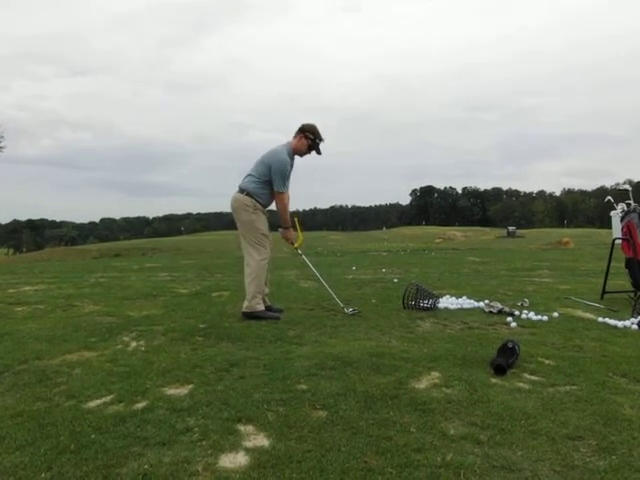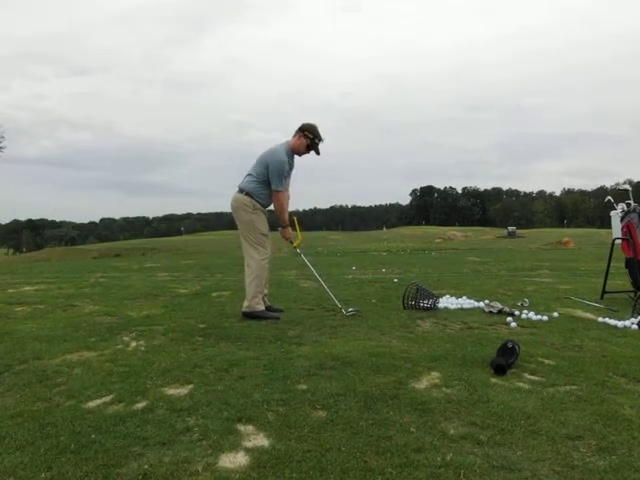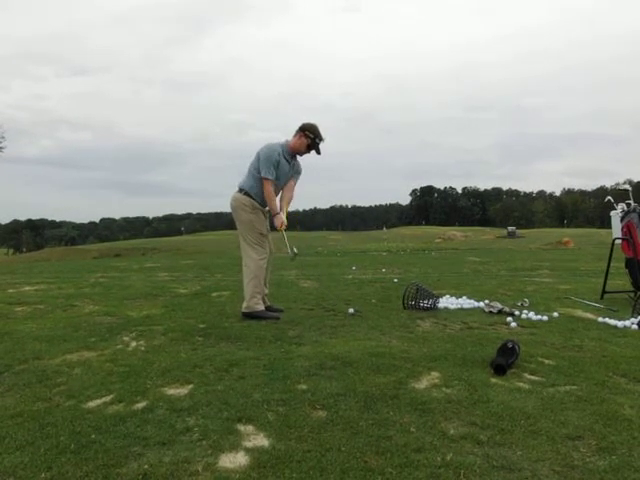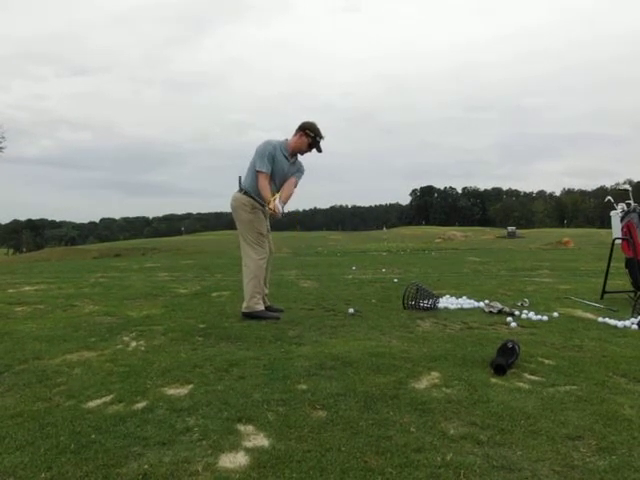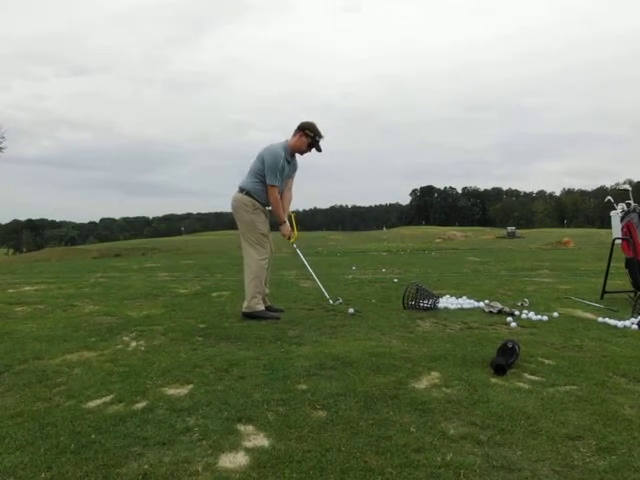
dt=0.3s
person 1, frame 1
left shoulder: (286, 156)
right shoulder: (281, 159)
left elbow: (284, 194)
right elbow: (280, 198)
left wrist: (285, 224)
right wrist: (287, 227)
left hip: (252, 204)
right hip: (248, 204)
left knee: (263, 252)
right knee: (258, 254)
left ankle: (260, 301)
right ankle: (252, 307)
person 1, frame 2
left shoulder: (288, 158)
right shoulder: (278, 157)
left elbow: (285, 193)
right elbow: (277, 197)
left wrist: (286, 222)
right wrist: (285, 226)
left hip: (253, 205)
right hip: (247, 204)
left knee: (263, 253)
right knee: (258, 254)
left ankle: (260, 301)
right ankle: (253, 306)
person 1, frame 3
left shoulder: (296, 167)
right shoulder: (272, 150)
left elbow: (288, 191)
right elbow: (267, 185)
left wrist: (283, 214)
right wrist: (276, 215)
left hip: (259, 206)
right hip: (246, 203)
left knee: (265, 253)
right knee: (256, 254)
left ankle: (260, 301)
right ankle: (252, 306)
person 1, frame 4
left shoulder: (298, 167)
right shoulder: (269, 147)
left elbow: (289, 187)
right elbow: (262, 180)
left wrist: (279, 204)
right wrist: (270, 202)
left hip: (259, 206)
right hip: (247, 202)
left knee: (266, 253)
right knee: (256, 254)
left ankle: (261, 301)
right ankle: (252, 306)
person 1, frame 5
left shoulder: (292, 161)
right shoulder: (275, 153)
left elbow: (286, 192)
right elbow: (272, 192)
left wrist: (286, 219)
right wrist: (282, 223)
left hip: (255, 205)
right hip: (248, 203)
left knee: (265, 253)
right knee: (258, 254)
left ankle: (261, 301)
right ankle: (252, 306)
